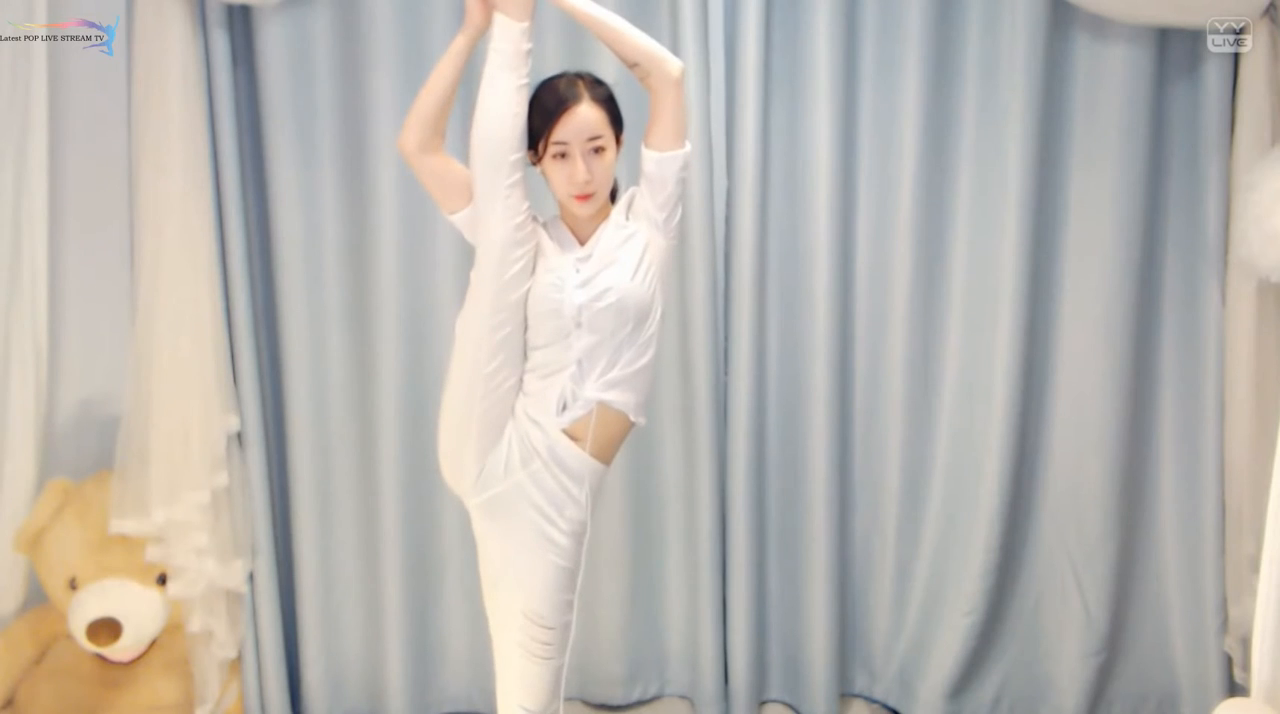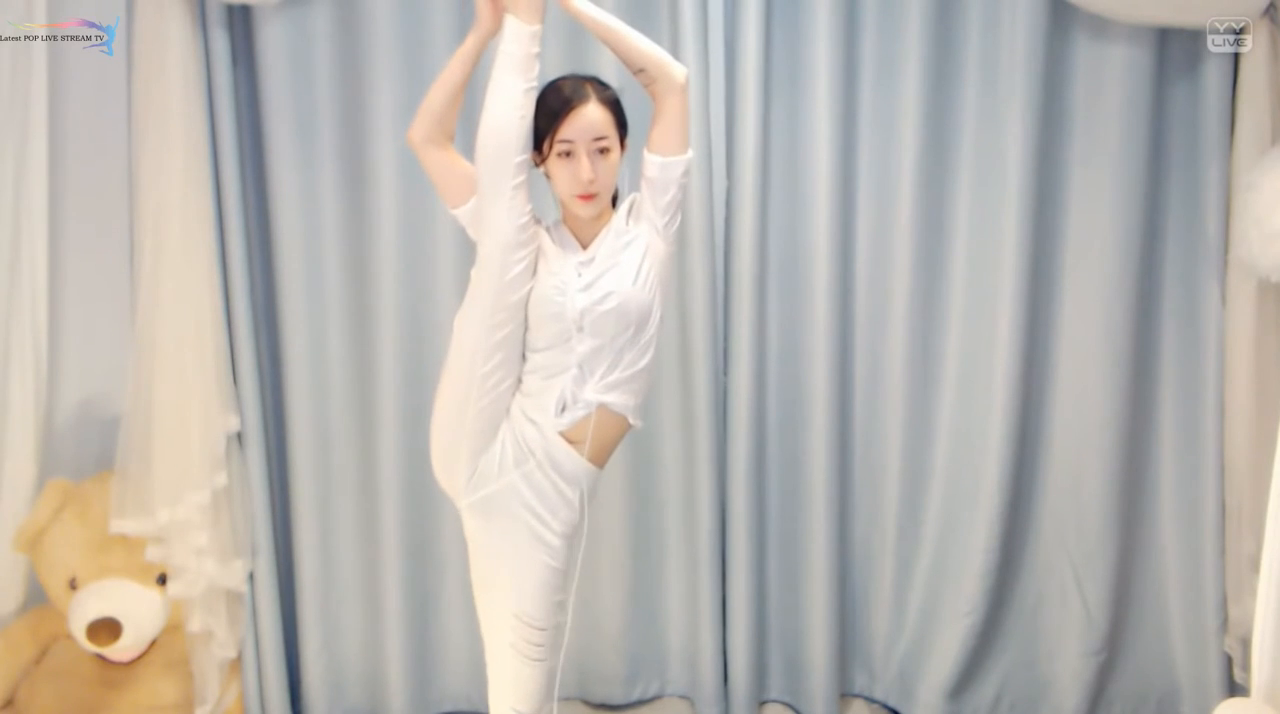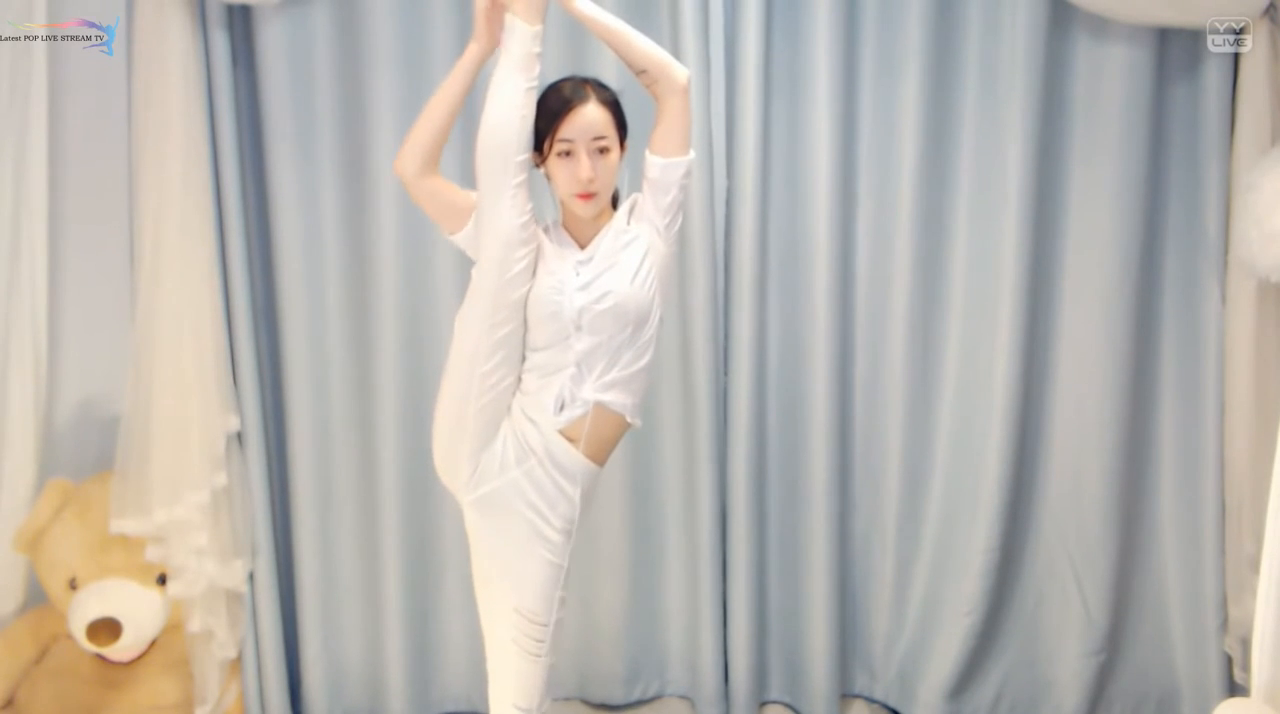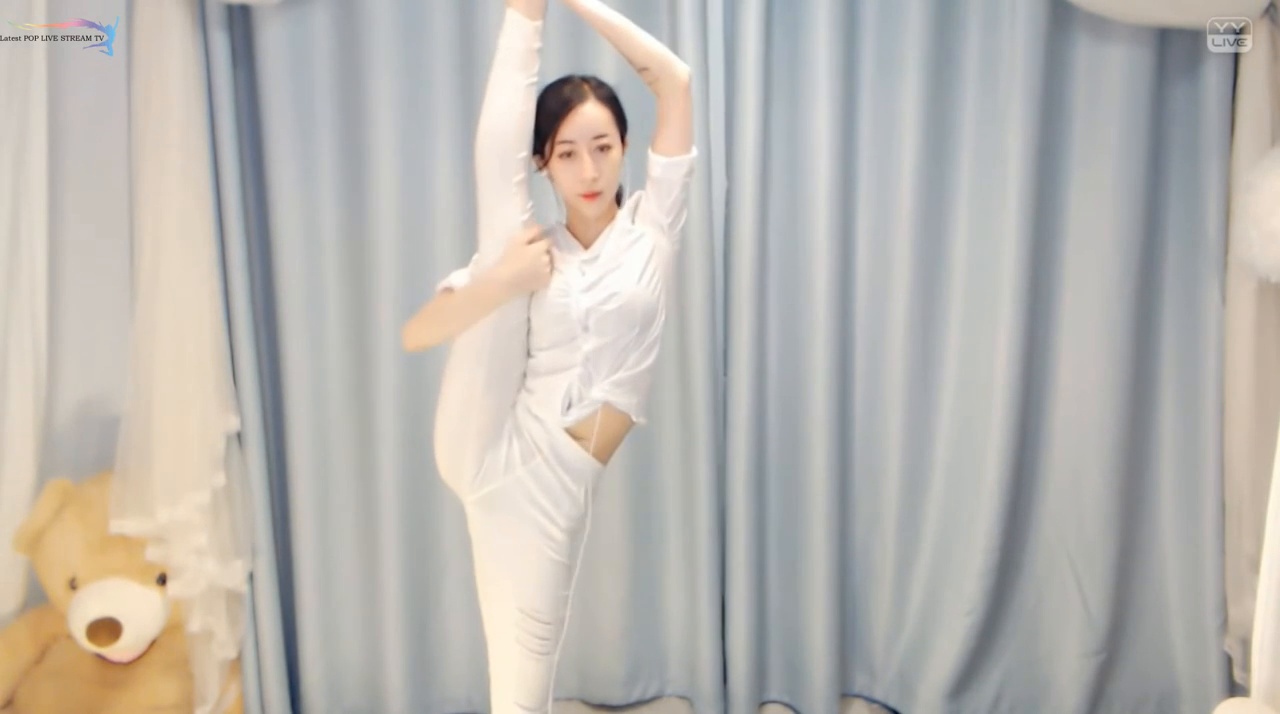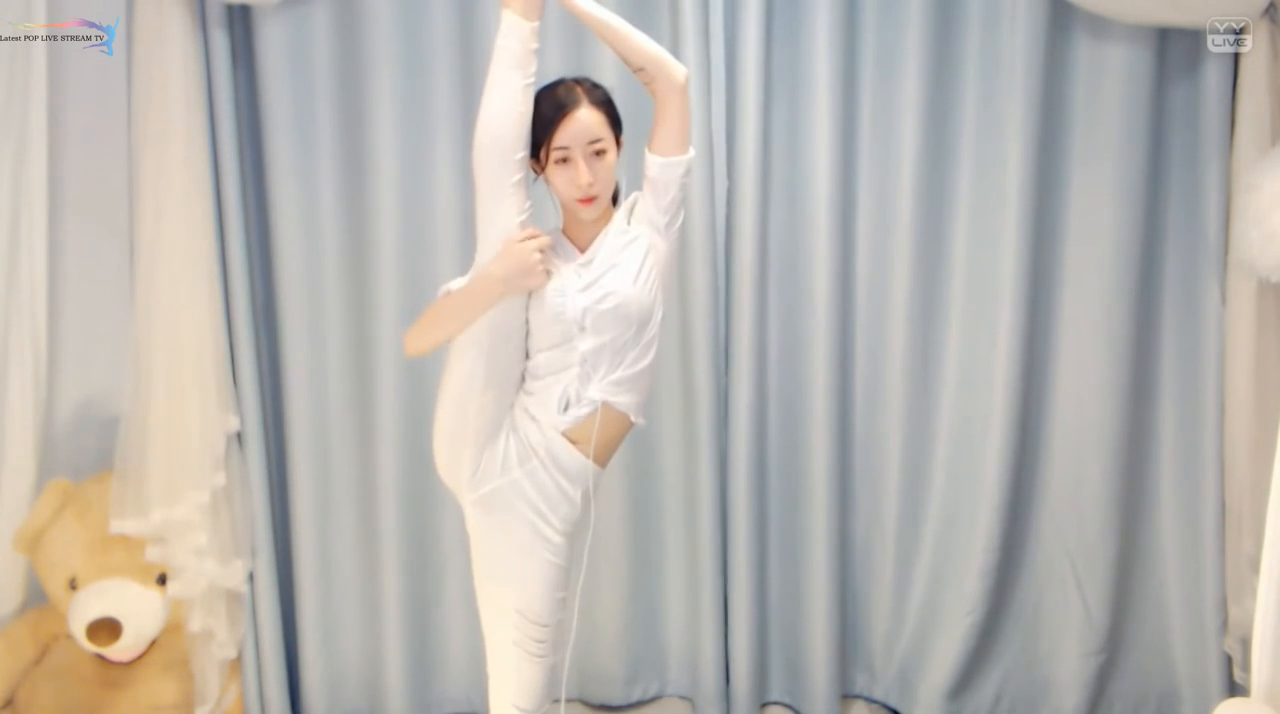
dt=1s
person 1, frame 1
left shoulder: (647, 224)
right shoulder: (525, 243)
left elbow: (665, 74)
right elbow: (418, 146)
left hip: (557, 482)
right hip: (496, 451)
left knee: (535, 656)
person 1, frame 2
left shoulder: (648, 226)
right shoulder: (527, 245)
left elbow: (671, 80)
right elbow: (427, 137)
left hip: (550, 484)
right hip: (486, 453)
left knee: (528, 657)
person 1, frame 3
left shoulder: (648, 227)
right shoulder: (526, 250)
left elbow: (674, 83)
right elbow: (411, 171)
left hip: (547, 481)
right hip: (487, 449)
person 1, frame 4
left shoulder: (652, 226)
right shoulder: (529, 250)
left elbow: (673, 78)
right elbow: (415, 334)
right wrist: (502, 283)
left hip: (551, 482)
right hip: (492, 452)
person 1, frame 5
left shoulder: (649, 227)
right shoulder: (529, 251)
left elbow: (670, 79)
right elbow: (414, 340)
right wrist: (495, 284)
left hip: (547, 486)
right hip: (491, 457)
